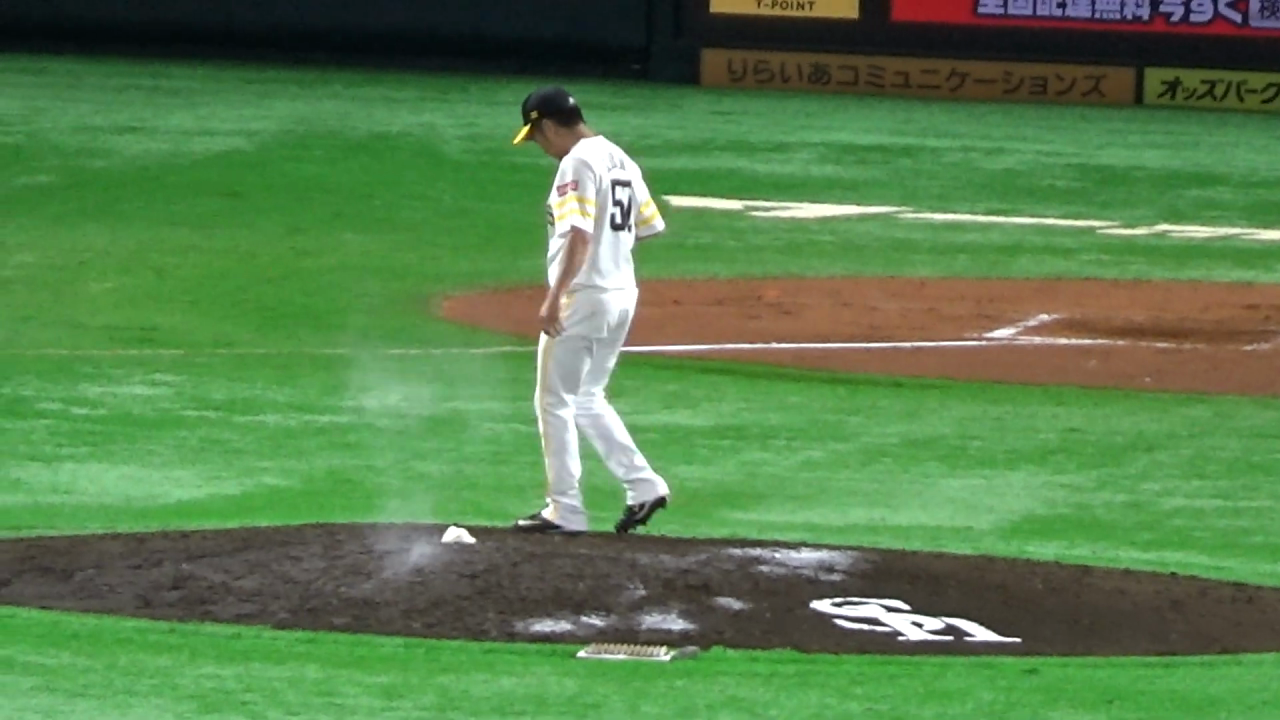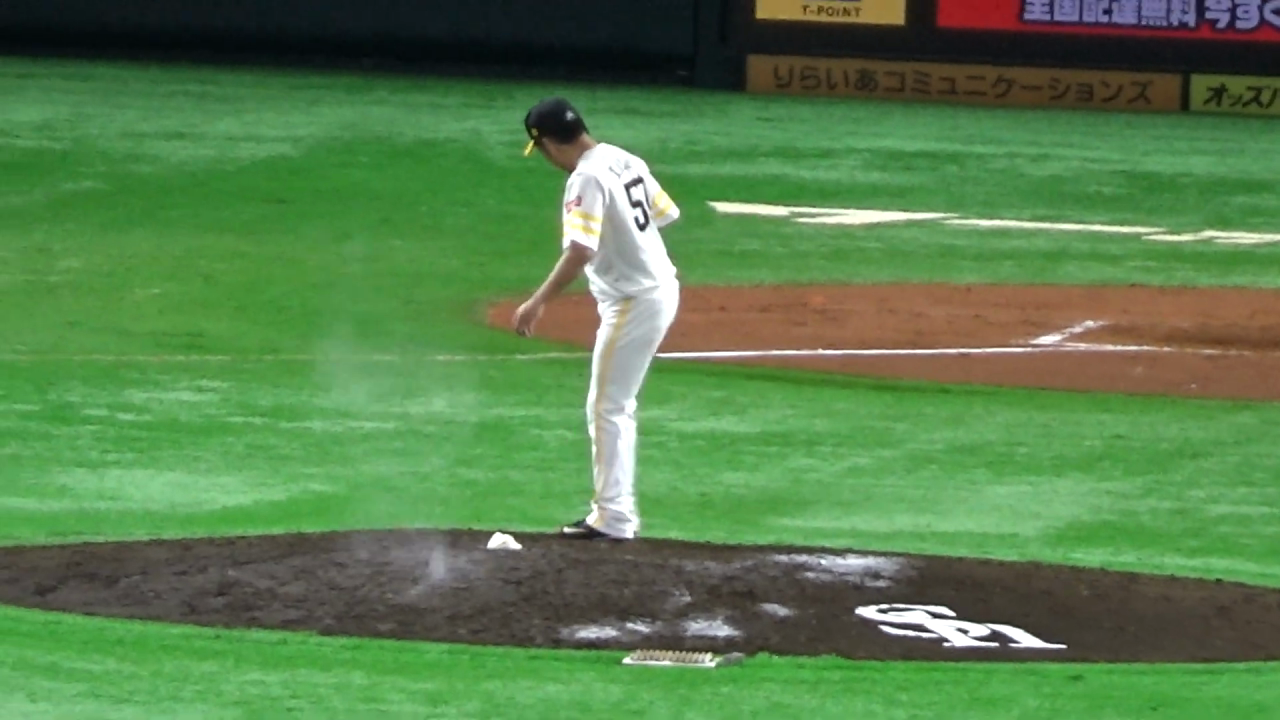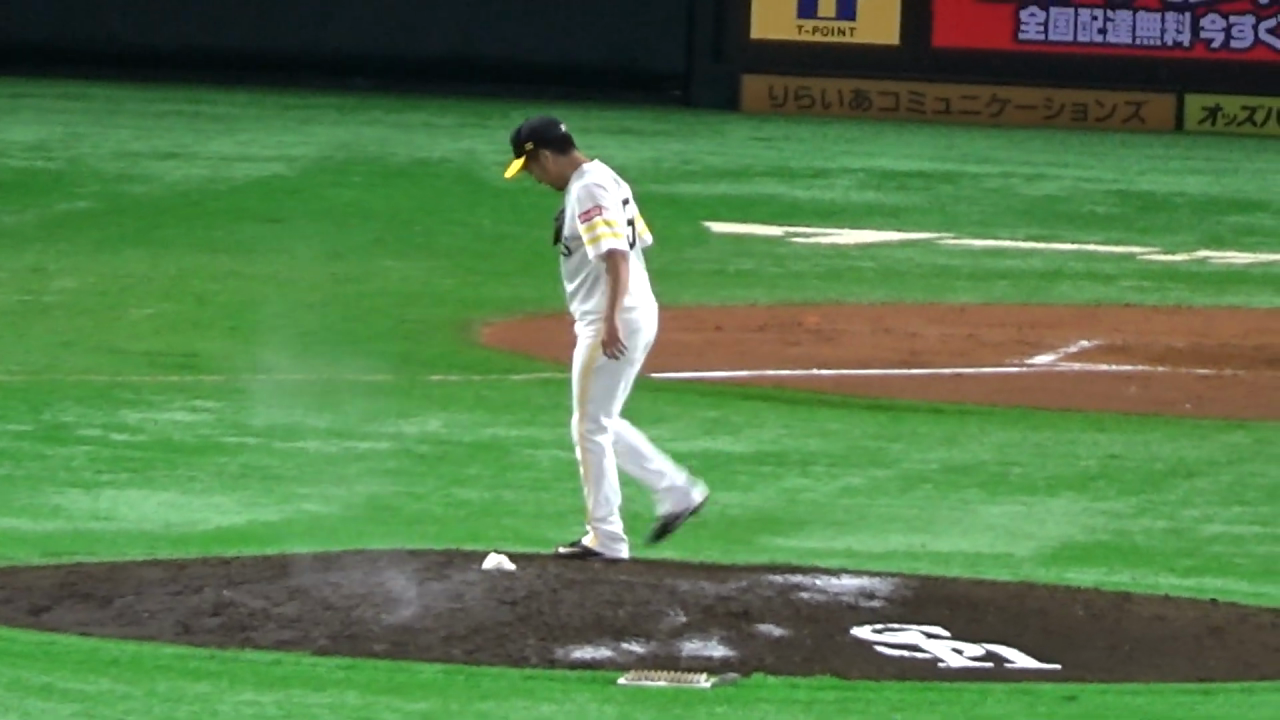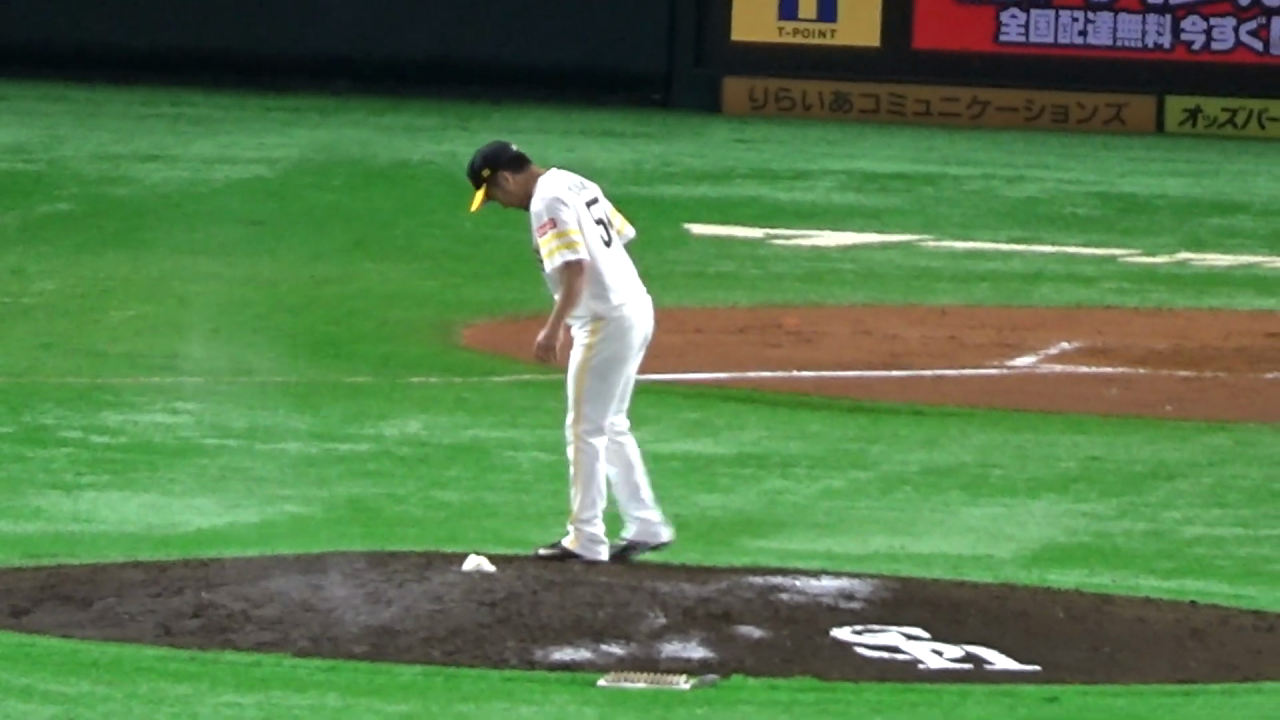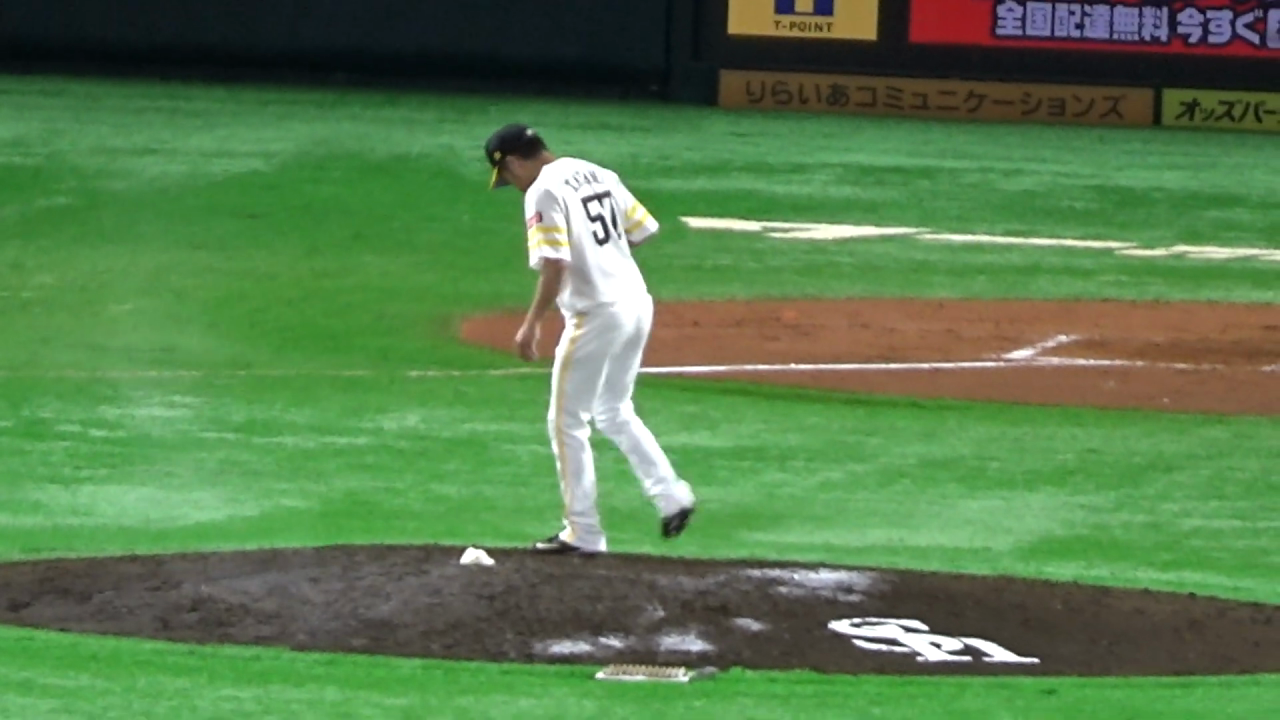
dt=0.4s
person 1, frame 1
left shoulder: (577, 163)
right shoulder: (622, 160)
left elbow: (578, 237)
right elbow: (649, 227)
left wrist: (554, 296)
left hip: (585, 295)
right hip: (622, 295)
left knee: (554, 401)
right knee: (587, 401)
left ankle: (566, 511)
right ankle: (642, 485)
person 1, frame 2
left shoulder: (586, 178)
right shoulder: (627, 160)
left elbow: (580, 251)
right elbow: (665, 214)
left wrist: (537, 301)
left hip: (634, 303)
right hip: (659, 292)
left knee: (606, 409)
right knee: (618, 404)
left ankle: (611, 518)
right ankle: (616, 506)
person 1, frame 3
left shoulder: (587, 190)
right shoulder: (606, 180)
left elbow: (616, 257)
right elbow: (638, 242)
left wrist: (609, 320)
left hip: (617, 323)
right hip: (630, 318)
left knee: (590, 430)
right knee: (605, 423)
left ankle: (606, 539)
right ankle: (677, 491)
person 1, frame 4
left shoulder: (546, 202)
right shoulder: (576, 184)
left elbow: (576, 266)
right elbow: (622, 236)
left wrist: (554, 326)
left hip: (607, 321)
right hip: (635, 310)
left knee: (585, 432)
right knee: (608, 426)
left ankle: (586, 540)
right ankle: (645, 524)
person 1, frame 5
left shoulder: (543, 191)
right shoulder: (599, 174)
left elbow: (555, 266)
right elbow: (643, 230)
left wrist: (532, 322)
left hip: (596, 314)
right hip: (636, 305)
left knee: (568, 422)
right knee: (615, 413)
left ankle: (583, 533)
right ankle: (670, 494)
